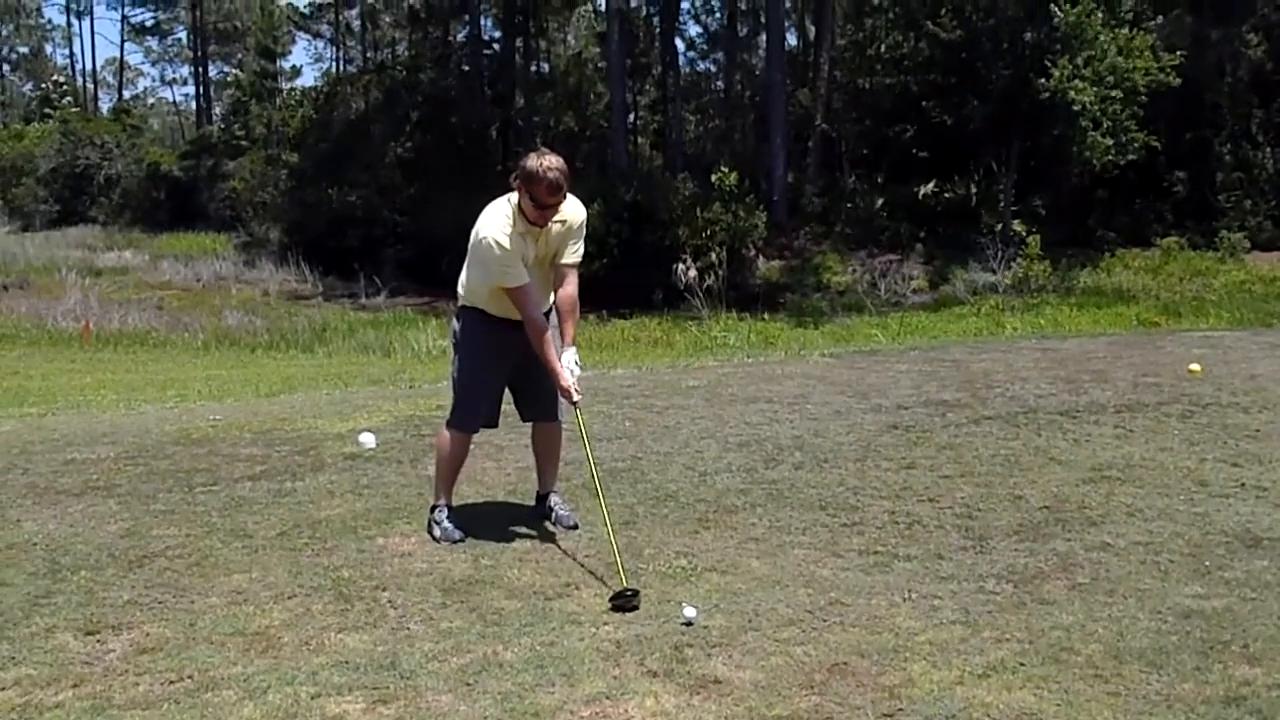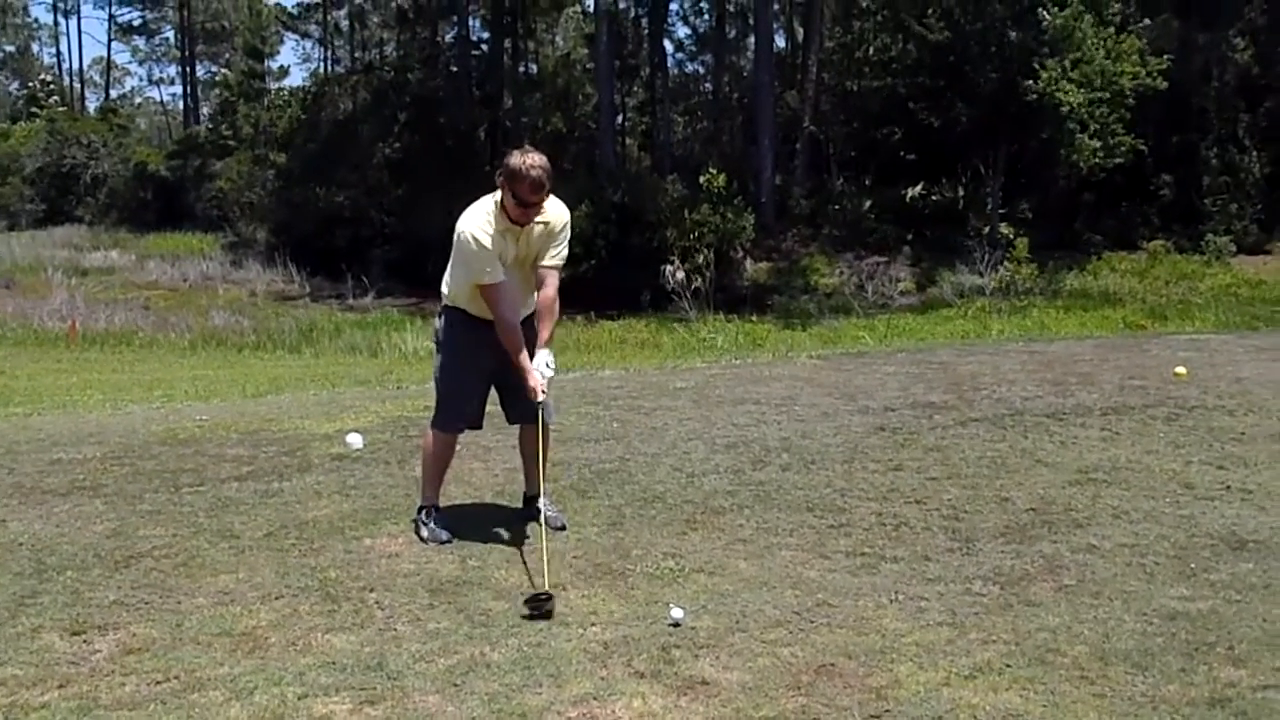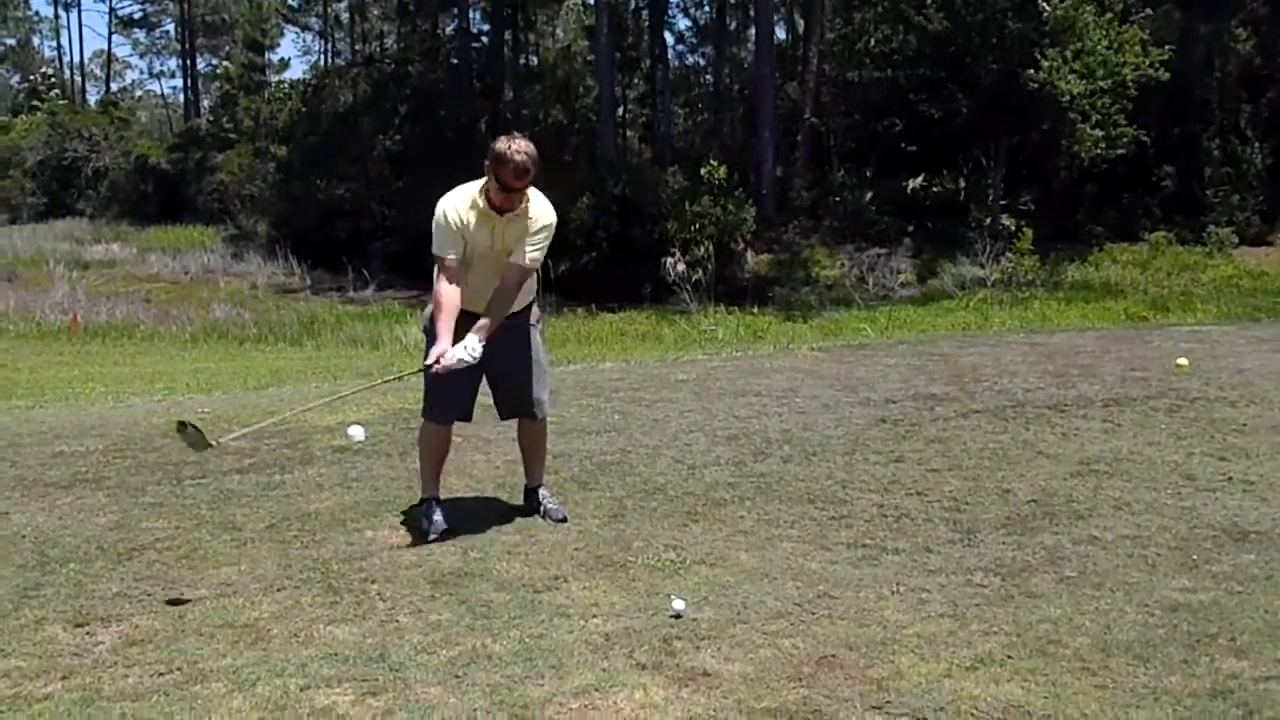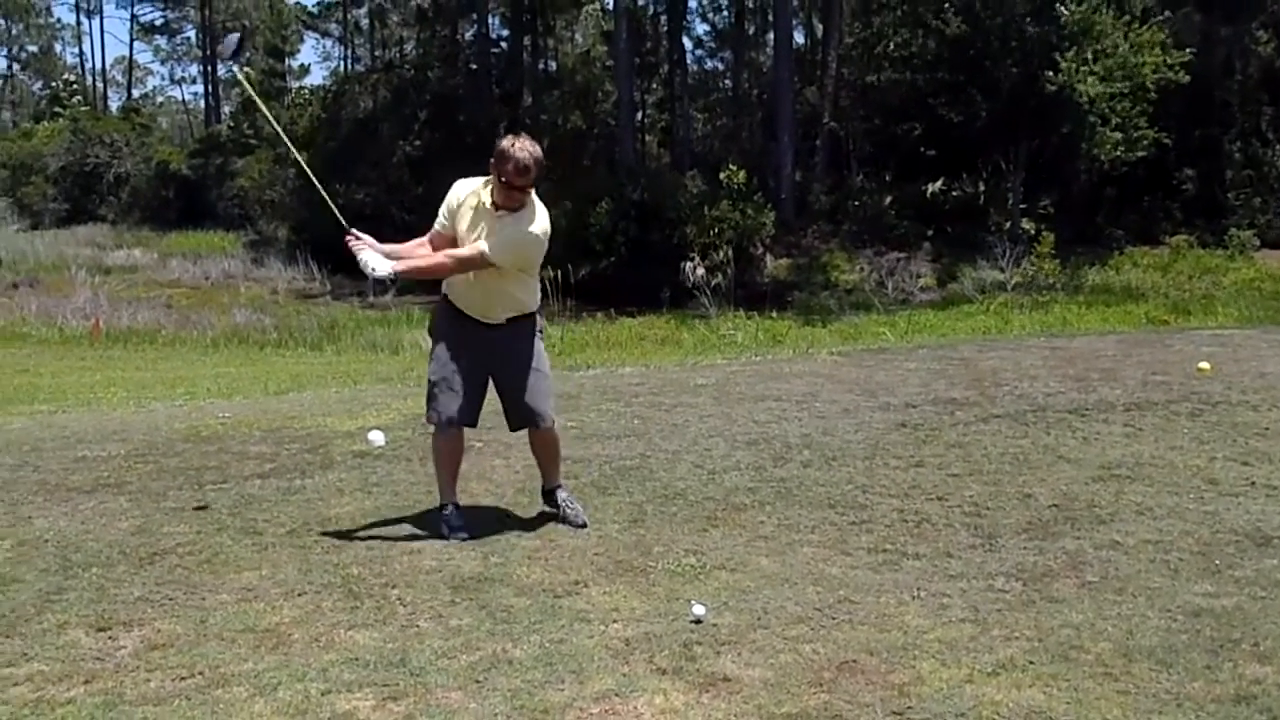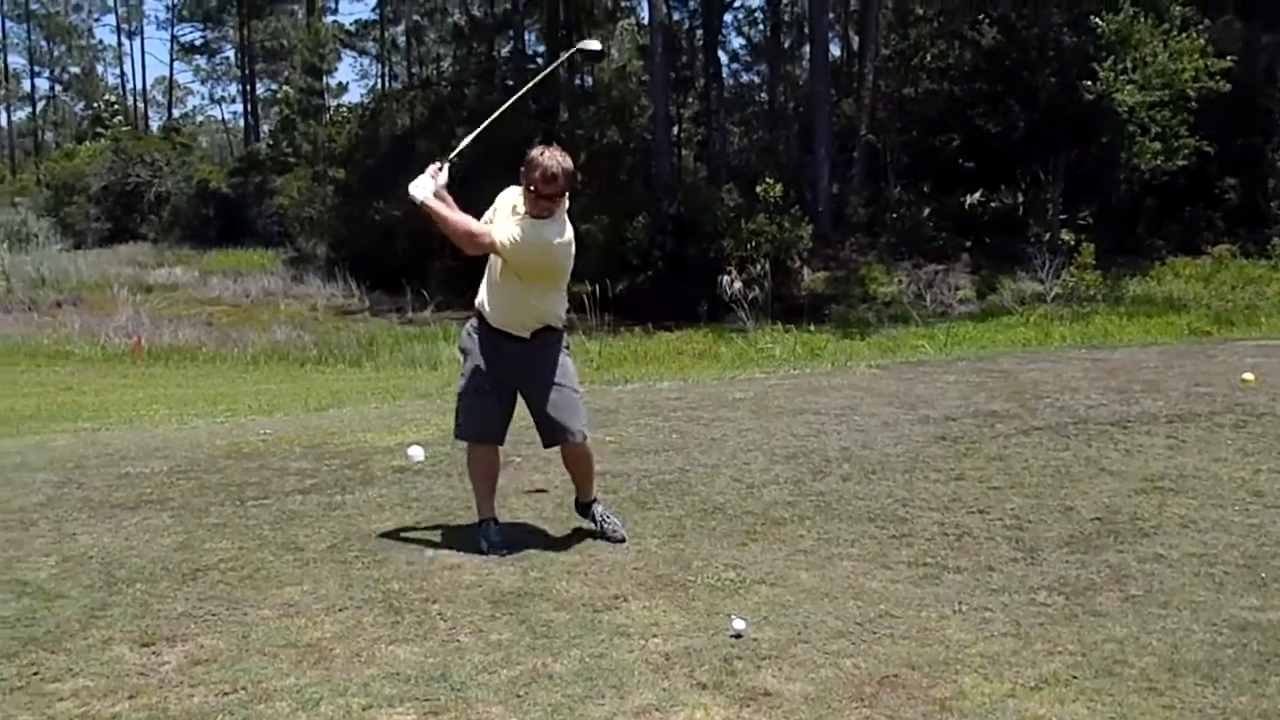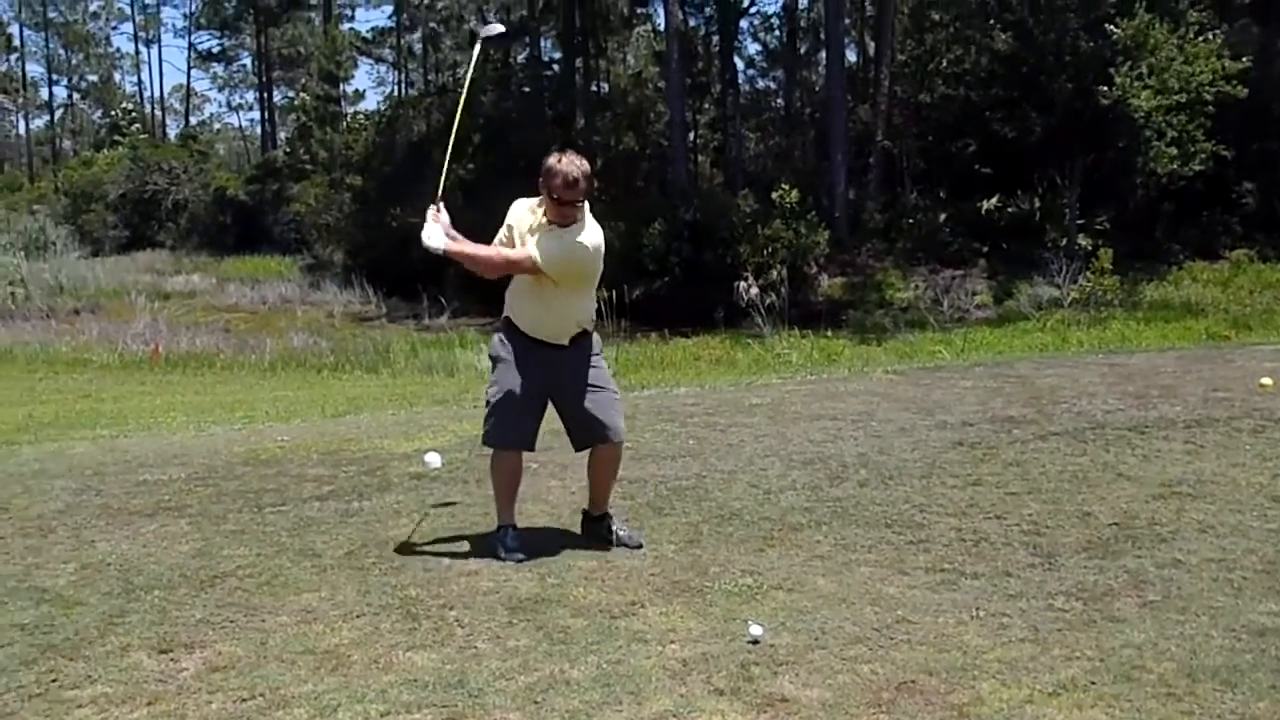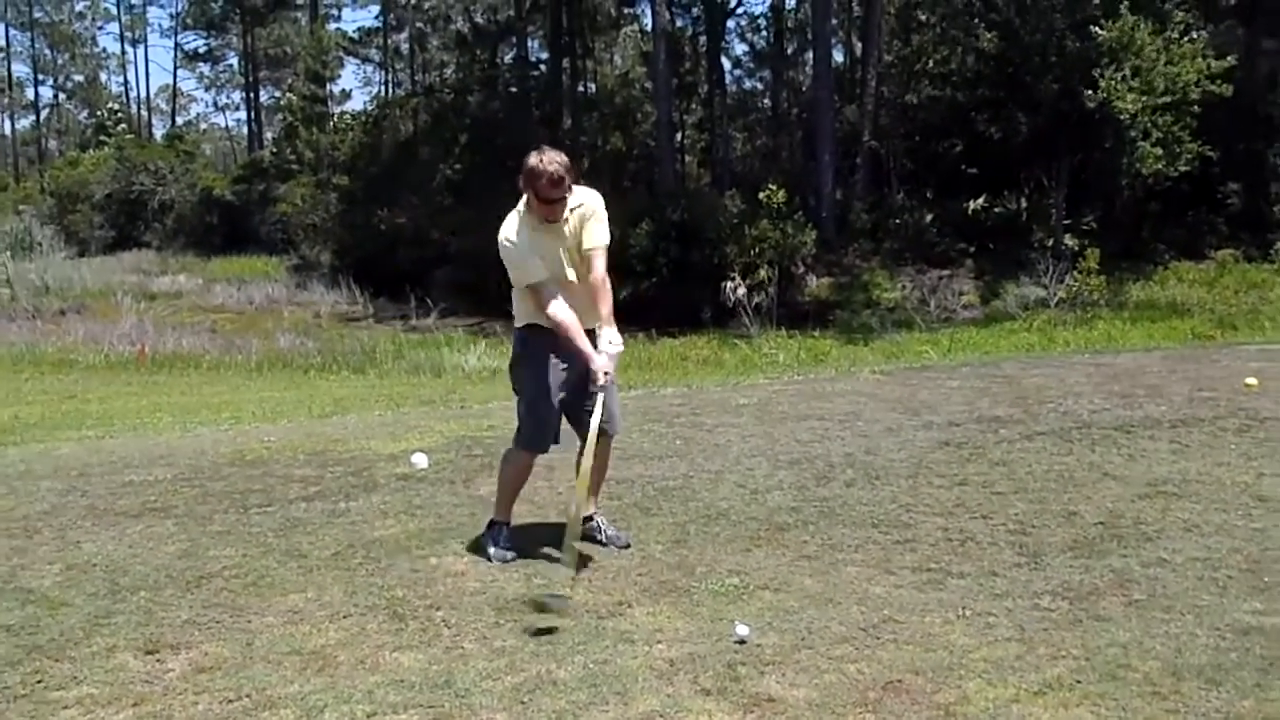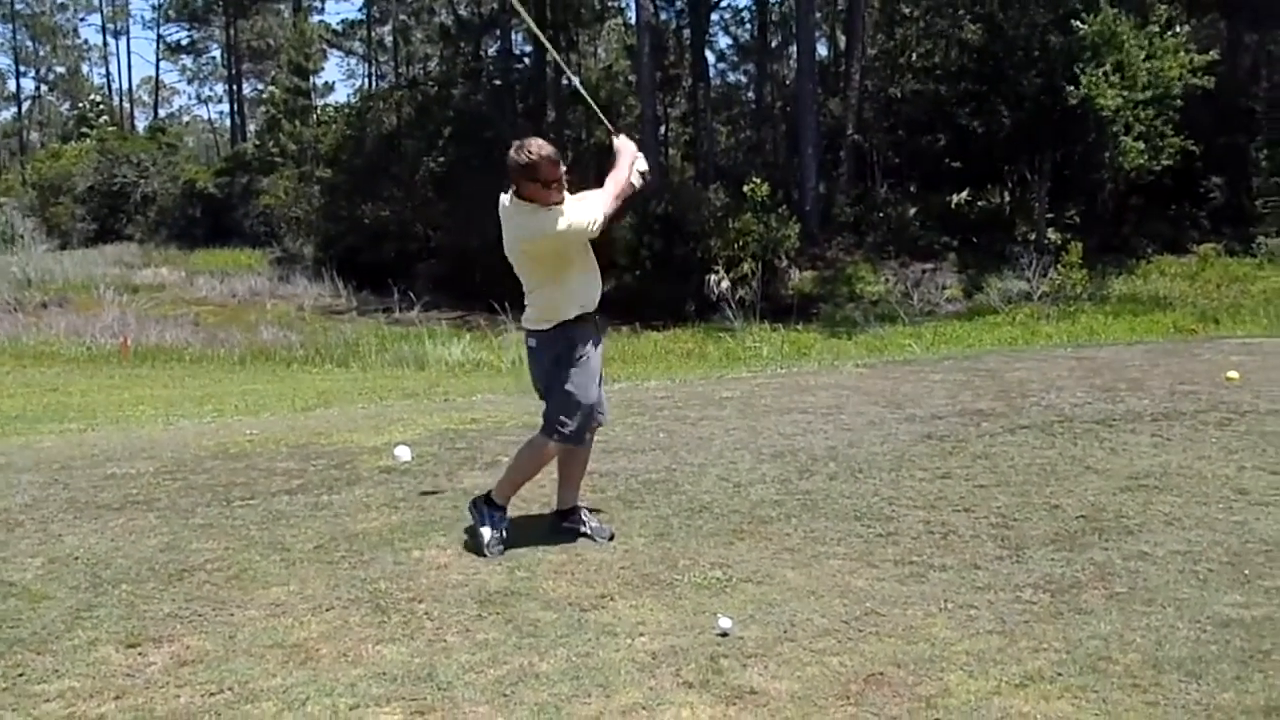
dt=0.2s
person 1, frame 1
left shoulder: (573, 214)
right shoulder: (494, 232)
left elbow: (566, 284)
right elbow: (528, 309)
left wrist: (569, 350)
right wrist: (555, 370)
left hip: (537, 321)
right hip: (484, 321)
left knee: (548, 411)
right knee: (464, 417)
left ankle: (547, 495)
right ankle: (441, 506)
person 1, frame 2
left shoulder: (557, 217)
right shoulder: (476, 226)
left elbow: (548, 290)
right elbow: (498, 307)
left wrist: (543, 351)
right wrist: (521, 371)
left hip: (525, 321)
right hip: (467, 322)
left knee: (536, 413)
right knee: (448, 419)
left ankle: (534, 497)
right ankle: (429, 508)
person 1, frame 3
left shoulder: (541, 215)
right shoulder: (454, 207)
left elbow: (511, 286)
right elbow: (447, 279)
left wrist: (478, 339)
right wrist: (444, 339)
left hip: (513, 317)
right hip: (457, 315)
left knee: (534, 408)
right knee: (439, 411)
left ankle: (536, 490)
right ankle: (429, 500)
person 1, frame 4
left shoulder: (533, 227)
right shoulder: (463, 191)
left elbow: (457, 260)
right elbow: (432, 245)
left wrist: (392, 268)
right wrist: (380, 249)
left hip: (514, 327)
right hip: (458, 319)
left knee: (540, 418)
right knee: (446, 417)
left ankle: (554, 491)
right ankle: (448, 505)
person 1, frame 5
left shoulder: (555, 238)
right shoulder: (509, 198)
left elbow: (477, 240)
right elbow: (476, 241)
left wrist: (427, 200)
right wrist: (441, 195)
left hip: (541, 343)
right hip: (487, 333)
left knee: (572, 433)
right knee: (481, 433)
left ankle: (589, 502)
right ankle: (488, 520)
person 1, frame 6
left shoulder: (588, 240)
right shoulder: (521, 212)
left elbow: (509, 261)
right elbow: (492, 267)
left wrist: (447, 245)
right wrist: (449, 234)
left hip: (575, 347)
right hip: (518, 342)
left knee: (609, 435)
right knee: (506, 438)
left ankle: (597, 517)
right ankle: (506, 526)
person 1, frame 7
left shoulder: (589, 202)
right shoulder: (514, 236)
left elbow: (597, 268)
right elbow: (551, 301)
left wrist: (607, 327)
right wrist: (585, 352)
left hip: (590, 333)
right hip: (541, 340)
left knee: (603, 430)
right knee: (531, 439)
left ankle: (589, 518)
right ankle: (499, 524)
person 1, frame 8
left shoulder: (515, 202)
right shoulder: (557, 225)
left elbow: (587, 198)
right elbow: (608, 199)
left wrist: (626, 172)
right wrist: (626, 155)
left hip: (570, 325)
right hip: (563, 335)
left knee: (585, 422)
right knee: (564, 430)
left ankle: (568, 509)
right ankle: (492, 504)
